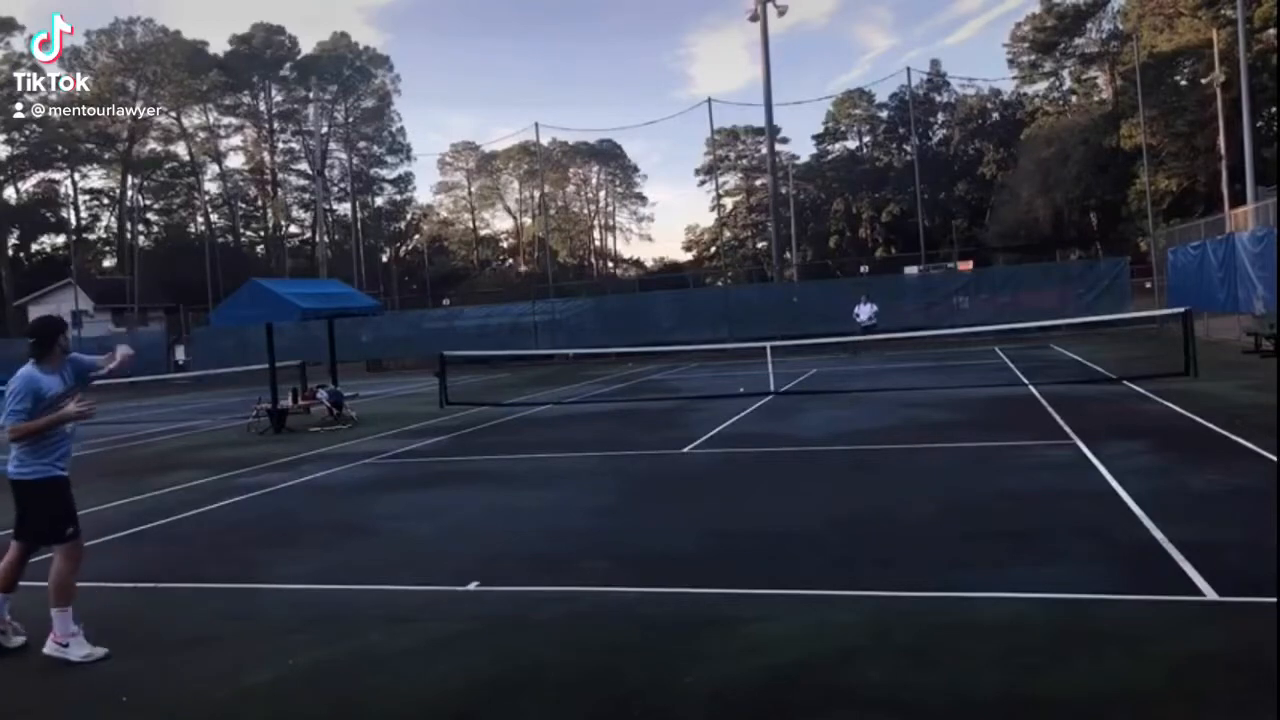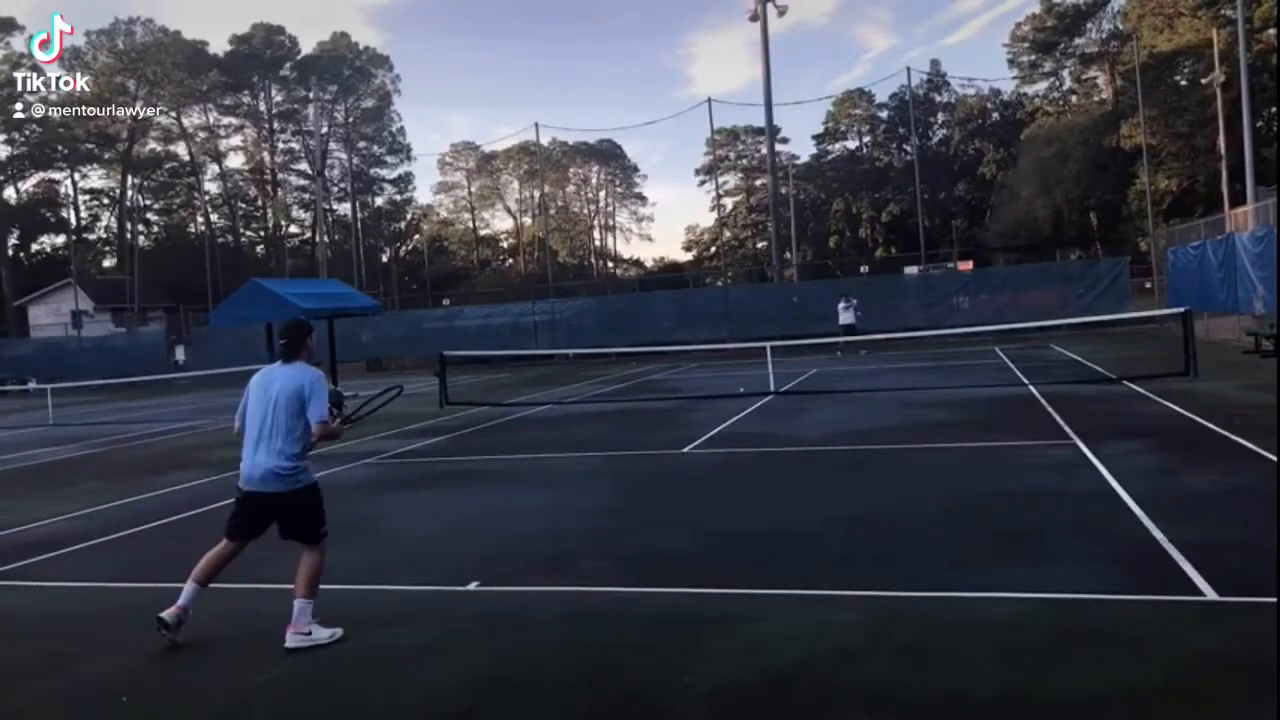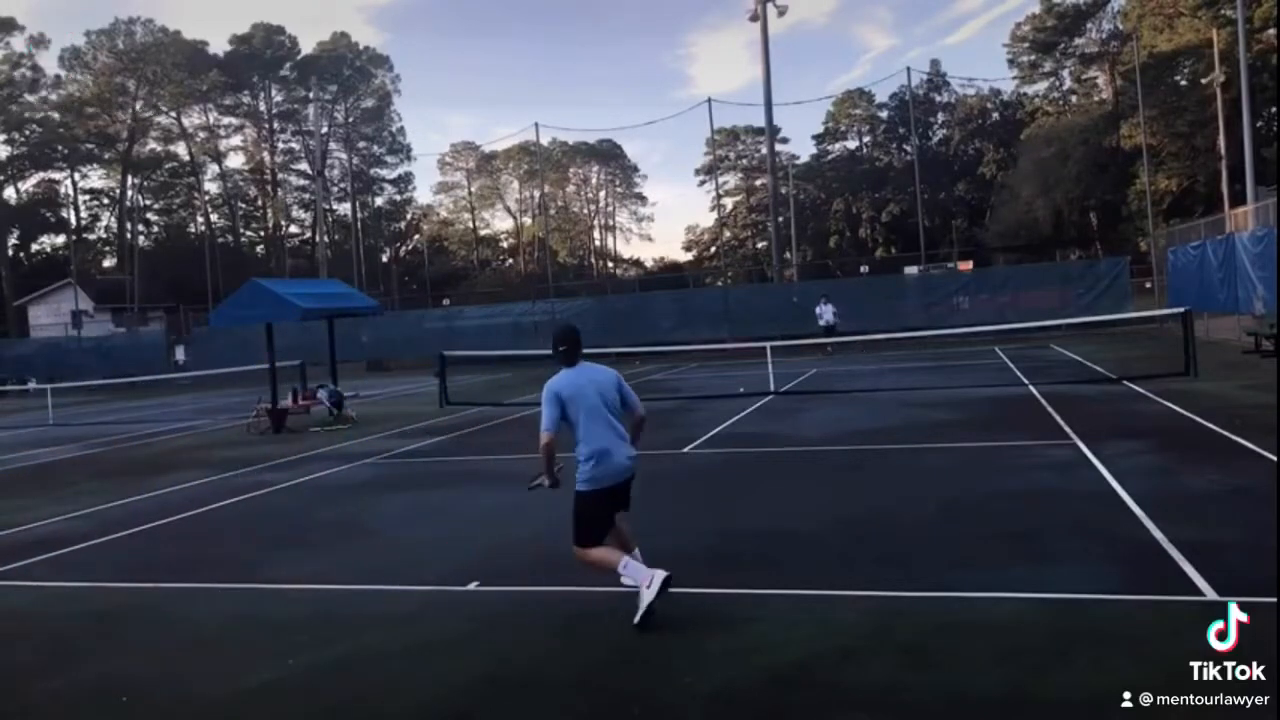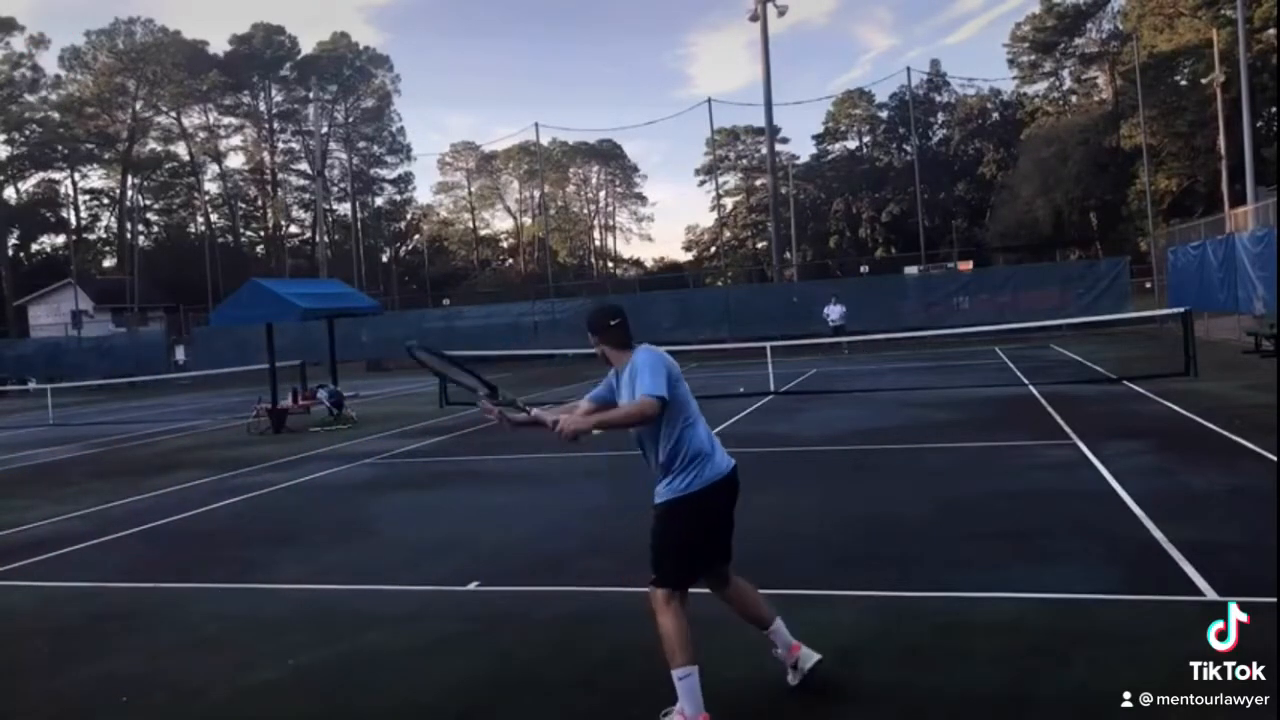
dt=1s
person 1, frame 1
left shoulder: (70, 365)
left elbow: (108, 361)
left wrist: (119, 356)
right wrist: (62, 416)
left hip: (45, 473)
right hip: (38, 476)
right knee: (69, 548)
right ankle: (63, 637)
person 1, frame 2
left shoulder: (260, 377)
right shoulder: (312, 377)
left elbow: (239, 428)
right elbow: (319, 431)
right wrist: (334, 431)
left hip: (252, 477)
right hip: (290, 479)
left knee: (231, 545)
right knee: (313, 545)
left ankle: (178, 610)
right ankle: (301, 628)
person 1, frame 3
left shoulder: (554, 387)
right shoulder: (609, 375)
left elbow: (547, 442)
right elbow: (639, 415)
left wrist: (549, 475)
left hip: (594, 474)
right hip: (623, 465)
left knee: (588, 549)
right knee: (609, 517)
left ankle: (648, 577)
right ankle: (642, 574)
person 1, frame 4
left shoulder: (648, 361)
right shoulder: (621, 377)
left elbow: (647, 410)
right elbow: (578, 411)
left wrist: (586, 424)
right wrist: (523, 418)
left hip: (689, 487)
right hip: (714, 479)
left knee: (665, 597)
right knee: (719, 576)
right ankle: (792, 652)
